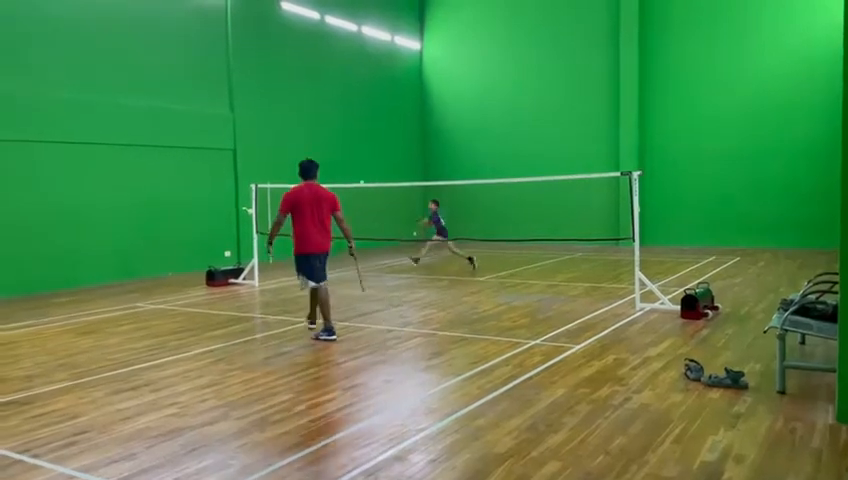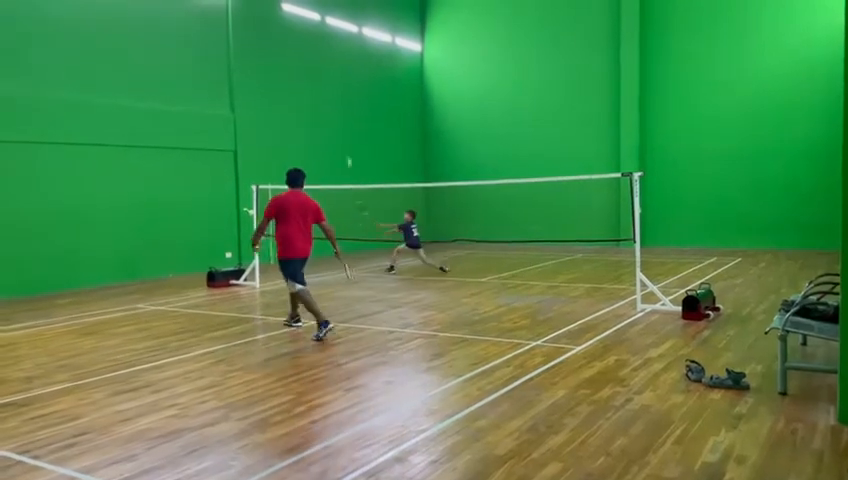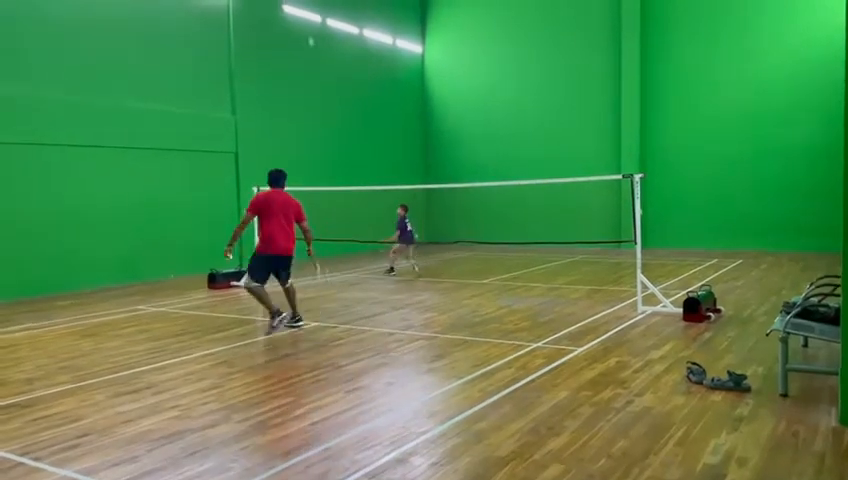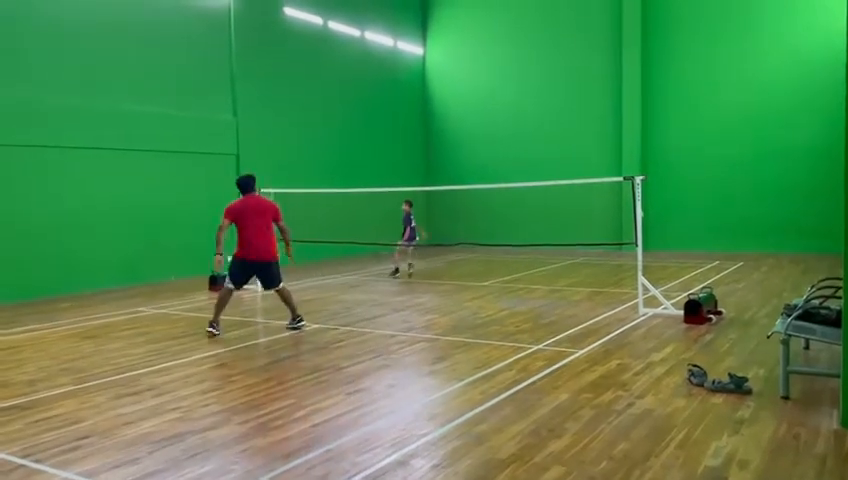
dt=0.2s
person 1, frame 1
left shoulder: (292, 195)
right shoulder: (329, 195)
left elbow: (279, 221)
right elbow: (341, 221)
left wrist: (270, 242)
right wrist: (351, 242)
left hip: (304, 248)
right hip: (323, 247)
left knee: (318, 285)
right knee: (318, 283)
left ankle: (329, 328)
right ankle: (312, 318)
person 1, frame 2
left shoulder: (278, 200)
right shoulder: (312, 204)
left elbow: (262, 226)
right elbow: (326, 228)
left wrist: (254, 243)
right wrist: (336, 247)
left hip: (288, 252)
right hip: (304, 251)
left knee: (300, 288)
right knee: (295, 283)
left ankle: (323, 322)
right ankle: (294, 316)
person 1, frame 3
left shoulder: (260, 198)
right shoulder: (294, 203)
left elbow: (244, 223)
right elbow: (306, 228)
left wrist: (230, 244)
right wrist: (309, 247)
left hip: (268, 249)
right hip: (288, 250)
left knee: (252, 284)
right knee: (286, 282)
left ankle: (275, 313)
right ankle: (295, 317)
person 1, frame 4
left shoulder: (233, 207)
right shoulder: (270, 205)
left elbow: (222, 228)
right elbow: (283, 228)
left wrist: (219, 252)
right wrist: (288, 247)
left hip: (245, 256)
right hip: (268, 255)
left knee: (229, 287)
right knee: (279, 287)
left ankle: (214, 323)
right ankle: (296, 317)
